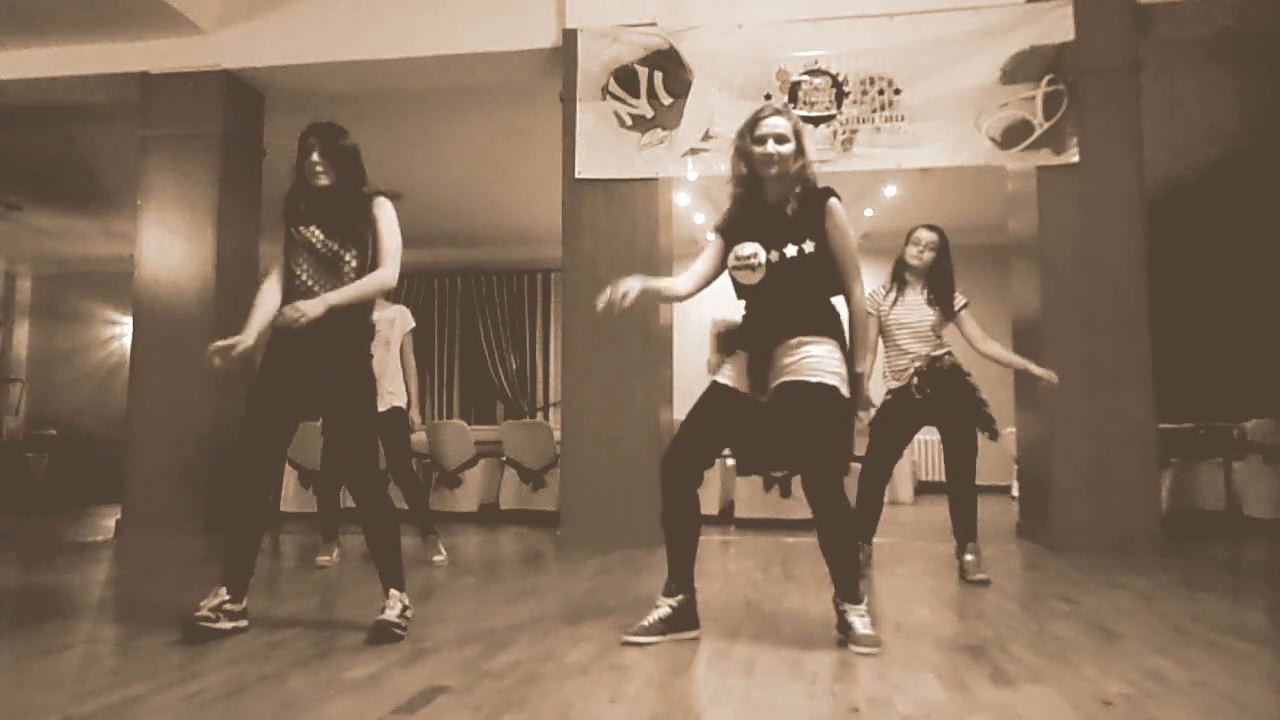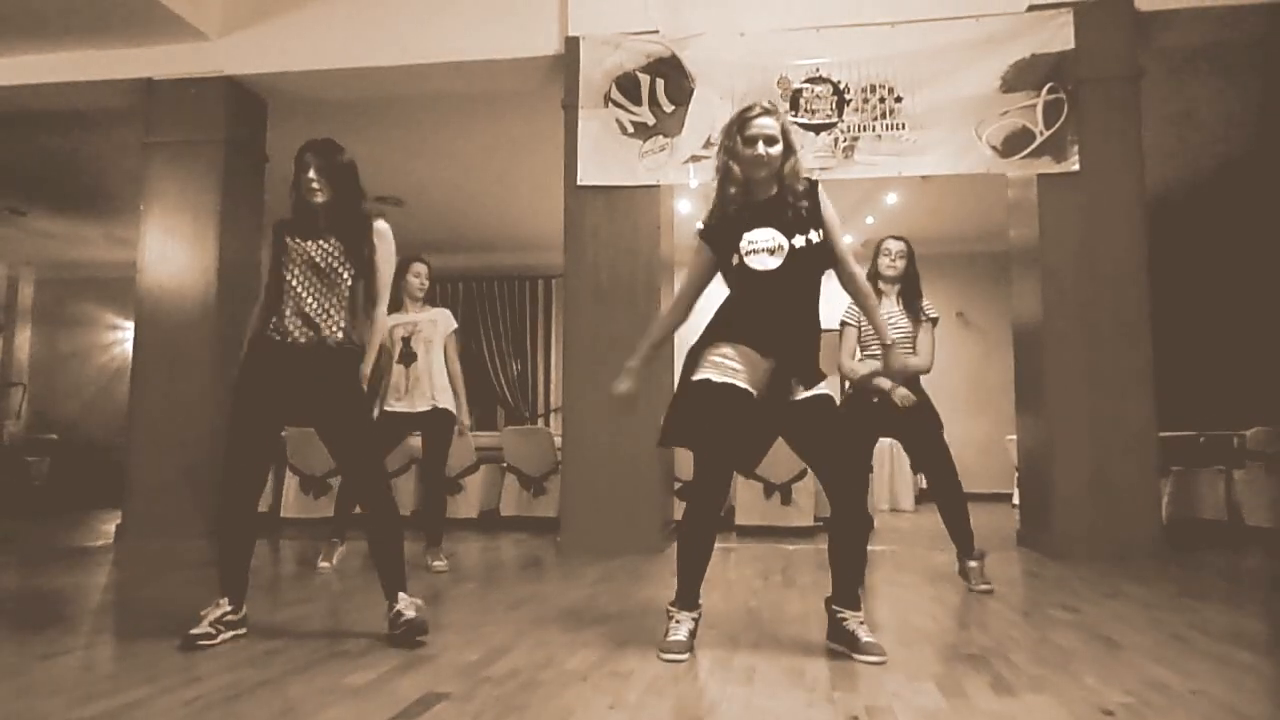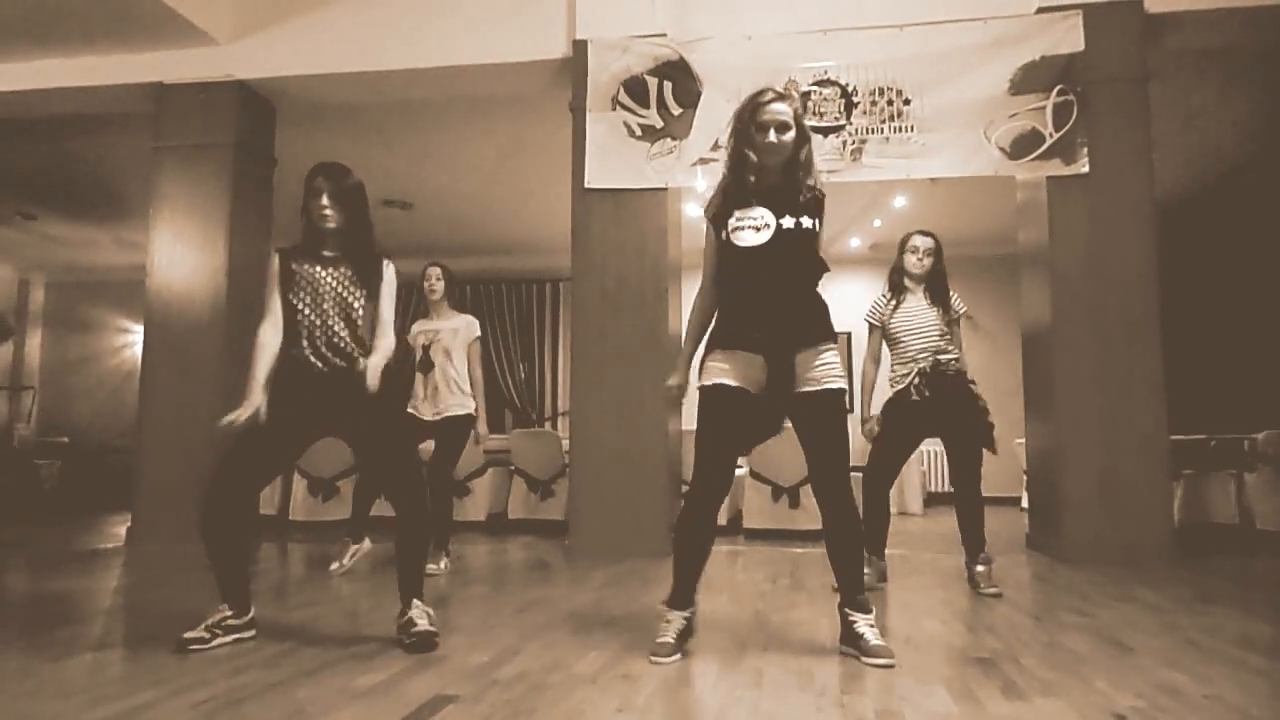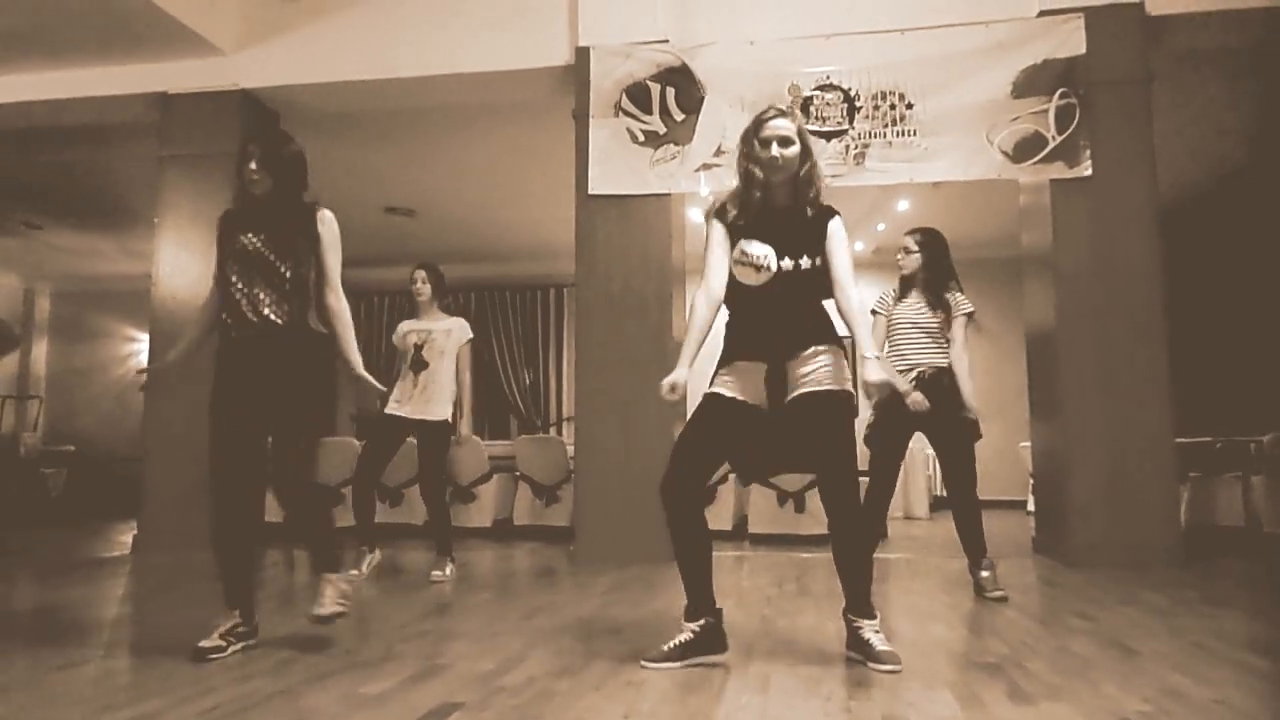
dt=0.7s
person 1, frame 1
left shoulder: (821, 206)
right shoulder: (734, 224)
left elbow: (855, 292)
right elbow: (689, 283)
left wrist: (856, 369)
right wrist: (642, 284)
left hip: (807, 350)
right hip: (747, 357)
left knee: (821, 481)
right knee: (677, 468)
left ankle: (852, 605)
right ankle: (678, 602)
person 1, frame 2
left shoulder: (809, 197)
right shoulder: (721, 223)
left elbow: (848, 270)
right elbow: (682, 300)
left wrist: (886, 339)
right wrist: (634, 366)
left hip: (799, 365)
right hip: (734, 356)
left knee: (850, 488)
right knee: (710, 488)
left ankle: (846, 614)
right ankle: (684, 612)
person 1, frame 3
left shoulder: (811, 199)
right shoulder: (726, 201)
right elbow: (710, 288)
right wrist: (683, 363)
left hip: (809, 349)
right hip: (736, 351)
left knee: (834, 488)
right knee: (708, 485)
left ankle: (856, 616)
right ankle: (679, 611)
person 1, frame 4
left shoulder: (823, 219)
right shoulder: (727, 217)
left elbow: (846, 290)
right elbow: (710, 290)
left wrist: (870, 358)
right wrist: (682, 364)
left hip: (812, 360)
right hip: (743, 368)
left knee: (842, 496)
right knee: (677, 487)
left ankle: (862, 624)
right ankle: (703, 625)
person 2, frame 1
left shoulder: (374, 207)
right shoulder: (295, 215)
left elbow: (389, 272)
right elbow: (277, 278)
left wrist: (322, 302)
right wrist: (247, 334)
left hip: (342, 352)
right hip: (284, 352)
left knee: (359, 473)
right knee: (253, 472)
left ankle: (395, 595)
right ankle: (232, 595)
person 2, frame 2
left shoulder: (372, 232)
right shoulder: (282, 233)
left elbow: (377, 307)
right elbow: (265, 304)
left wrist: (363, 372)
right wrist: (242, 372)
left hip: (333, 370)
right hip: (270, 368)
left knee: (370, 483)
right knee: (239, 485)
left ankle: (398, 599)
right ankle: (230, 604)
person 2, frame 3
left shoulder: (377, 266)
right shoulder: (284, 261)
left elbow: (385, 332)
right elbow: (271, 327)
left wrist: (375, 362)
right wrist: (257, 391)
left hip: (358, 393)
right hip: (298, 392)
left knee: (410, 499)
right knee: (225, 495)
left ankle: (411, 607)
right ankle: (237, 611)
person 2, frame 4
left shoulder: (316, 219)
right shoulder: (231, 224)
left elbow: (332, 296)
left wrist: (355, 364)
right wrist: (172, 358)
left hip: (298, 359)
right hip: (239, 361)
left knee: (290, 475)
right knee: (233, 487)
left ankle: (332, 575)
right ankle: (240, 614)
person 3, frame 1
left shoulder: (947, 297)
right shoulder: (880, 297)
left elbow: (981, 341)
right elbow: (868, 351)
left wrist: (1032, 368)
left hip: (948, 387)
right hip: (903, 394)
left knee: (961, 473)
right knee: (873, 470)
left ankle: (968, 552)
right ankle: (860, 549)
person 3, frame 2
left shoulder: (920, 307)
right shoulder: (857, 307)
left elbow: (925, 361)
right elbow: (845, 363)
left wrist: (876, 365)
right wrist: (887, 385)
left hip: (908, 397)
right hip: (864, 401)
left knee: (944, 477)
left ankle: (970, 559)
person 3, frame 3
left shoulder: (947, 300)
right shoulder: (883, 305)
left elbow: (959, 354)
right elbow: (872, 362)
left wrist: (975, 403)
right wrist: (866, 414)
left hip: (951, 392)
right hip: (906, 400)
left knee: (967, 479)
right knee: (875, 478)
left ankle: (978, 563)
right ankle: (875, 564)
person 3, frame 4
left shoulder: (953, 300)
right shoulder: (889, 300)
left elbow: (959, 351)
right elbow: (875, 350)
left wrist: (969, 398)
right wrist: (904, 391)
left hip: (942, 394)
right hip: (896, 396)
left knee: (961, 481)
right knee: (880, 484)
left ankle: (981, 567)
person 4, frame 1
left shoulder: (399, 314)
left elbow: (408, 362)
left wrist: (415, 406)
left hip: (390, 404)
left knee: (403, 471)
right knee: (331, 473)
left ankle: (431, 536)
right ankle: (330, 540)
person 4, frame 2
left shoulder: (442, 317)
right shoulder: (387, 322)
left elbow: (453, 364)
left wrist: (463, 407)
left hip: (437, 407)
right hip: (396, 407)
left knee: (433, 476)
left ankle: (434, 546)
right ankle: (336, 540)
person 4, frame 3
left shoulder: (467, 324)
right shoulder: (417, 328)
left elbow: (476, 373)
right elbow: (419, 371)
left wrist: (481, 418)
left hip: (456, 413)
right hip: (419, 411)
left knee: (439, 478)
left ankle: (440, 550)
right ankle: (356, 538)
person 4, frame 4
left shoulder: (457, 327)
right shoulder: (404, 328)
left elbow: (464, 375)
right elbow: (404, 370)
left wrist: (466, 418)
right wrist: (395, 398)
left hip: (436, 415)
right hip: (398, 410)
left knee: (431, 487)
right knee: (364, 476)
left ankle: (445, 556)
right ankle: (367, 547)
